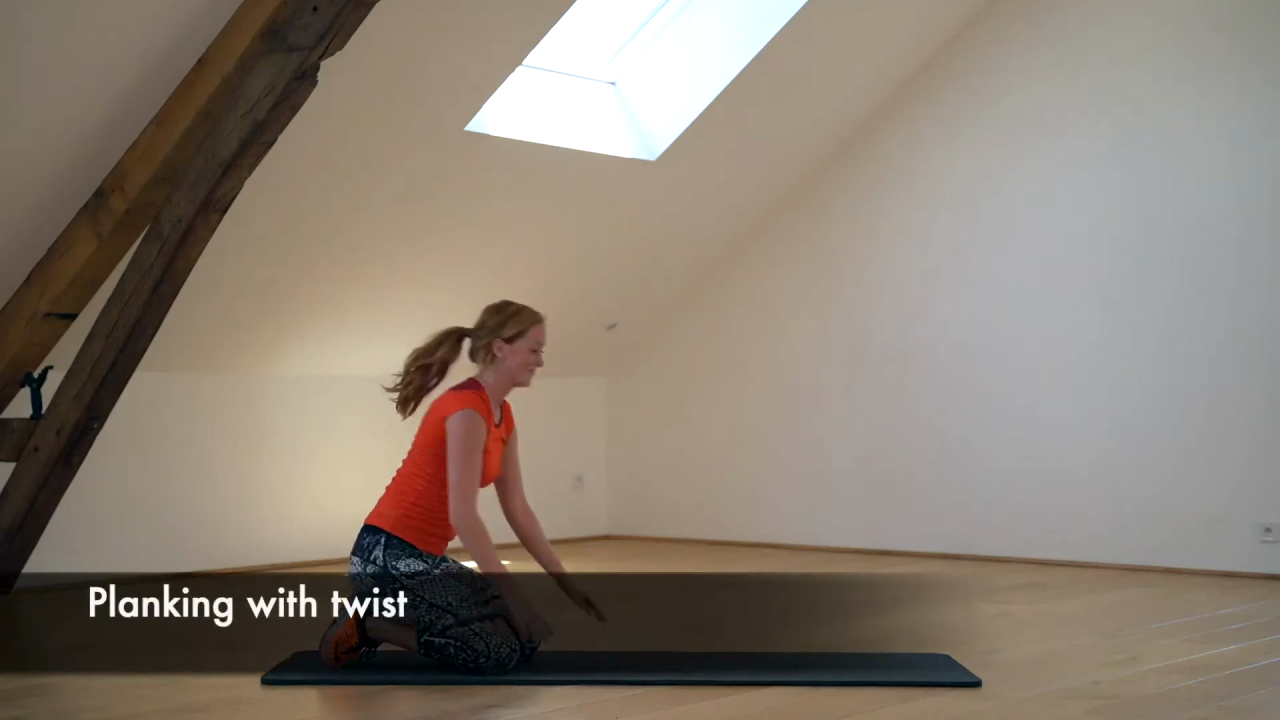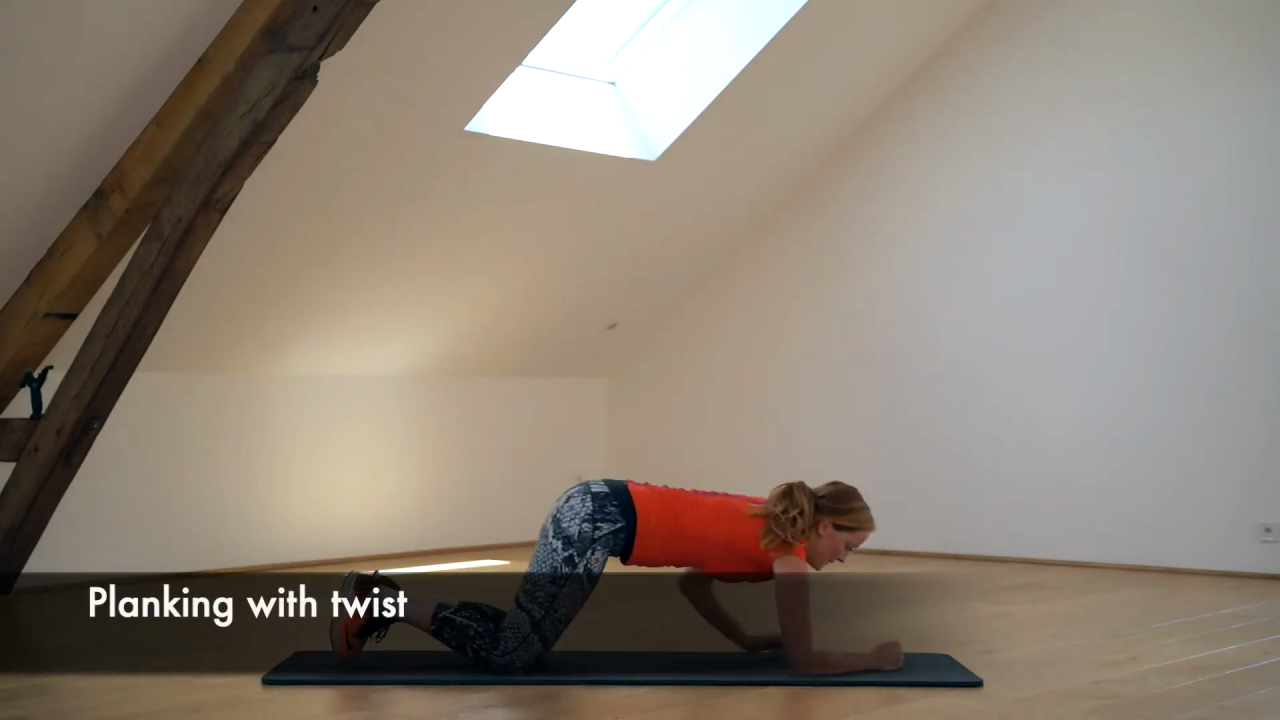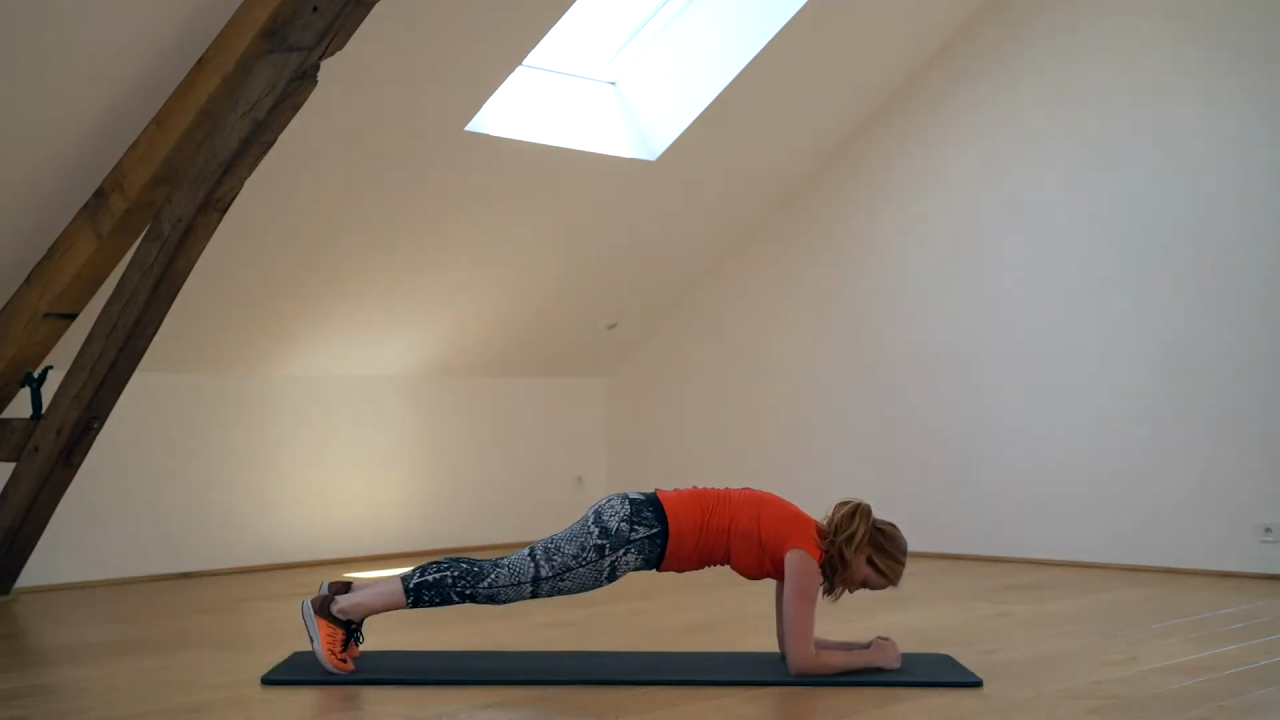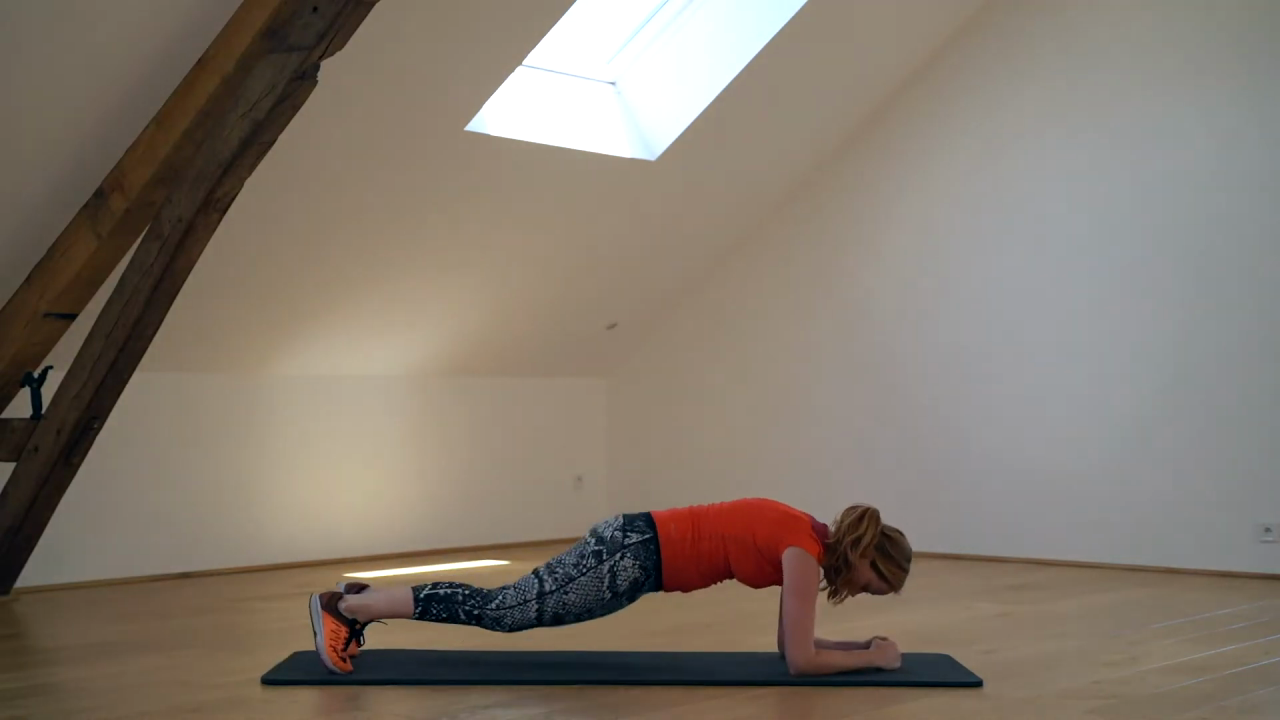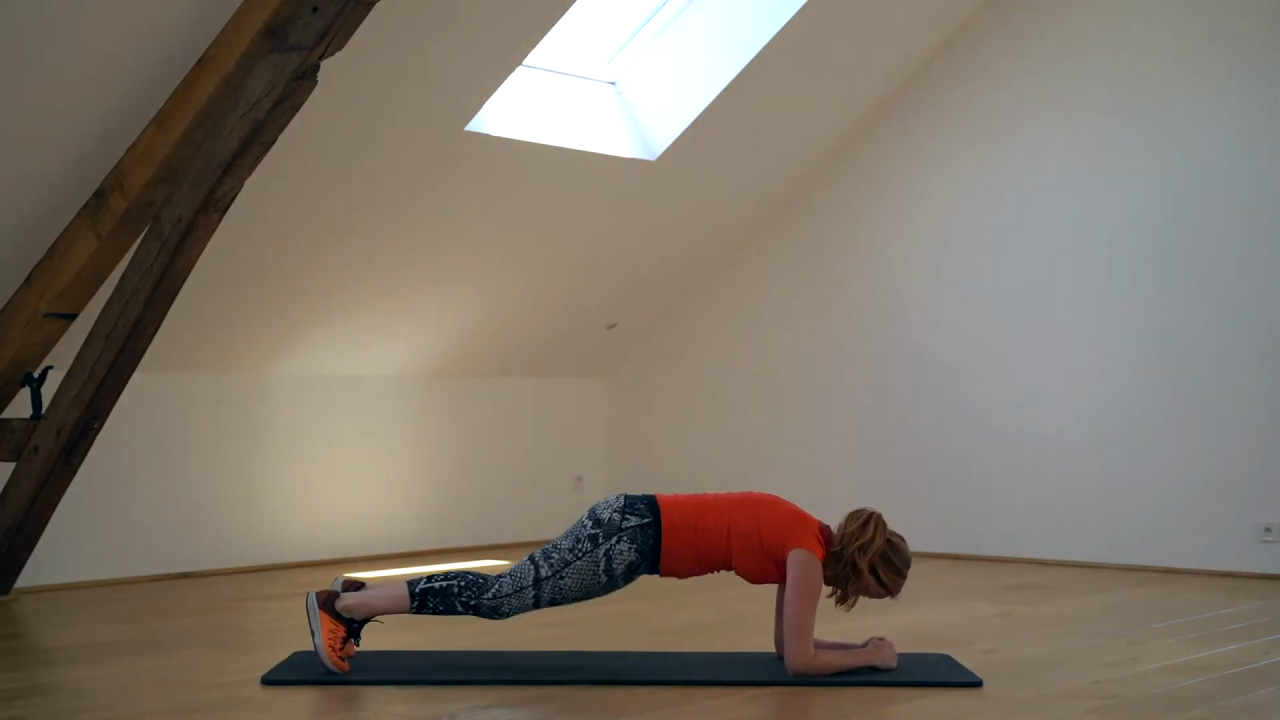
dt=1s
person 1, frame 1
left shoulder: (500, 415)
right shoulder: (468, 411)
left elbow: (518, 510)
right elbow: (463, 513)
left wrist: (565, 582)
right wrist: (513, 596)
left hip: (421, 555)
right hip: (388, 556)
left knee: (526, 638)
right knee: (497, 651)
left ankle: (386, 611)
right ankle: (371, 625)
person 1, frame 2
left shoulder: (767, 525)
right shoulder: (789, 552)
left elbow: (691, 582)
right elbow: (803, 660)
left wrist: (744, 639)
right wrist: (875, 658)
left hip: (593, 504)
right hip: (597, 524)
left knee: (525, 634)
right knee: (510, 650)
left ankle: (384, 602)
right ankle: (382, 601)
person 1, frame 3
left shoulder: (800, 540)
right shoulder: (806, 551)
left elbow: (792, 643)
right elbow: (803, 661)
left wrist: (864, 644)
right wrist: (874, 657)
left hip: (636, 521)
right hip: (638, 531)
left knee: (500, 576)
right knee: (499, 582)
left ankle: (352, 592)
right ankle: (336, 608)
person 1, frame 4
left shoulder: (805, 540)
right shoulder: (805, 551)
left elbow: (789, 641)
right elbow: (801, 660)
left wrist: (859, 643)
right wrist: (873, 656)
left hip: (633, 540)
right hip: (631, 549)
left knee: (507, 602)
right knee: (500, 609)
left ankle: (363, 595)
right ankle: (344, 607)
person 1, frame 5
left shoulder: (807, 541)
right shoulder: (809, 553)
left elbow: (787, 642)
right elbow: (800, 662)
left wrist: (856, 646)
right wrist: (869, 656)
left hip: (637, 529)
right hip: (630, 532)
left knee: (502, 592)
right knee: (496, 596)
left ankle: (361, 595)
right ankle: (340, 604)
